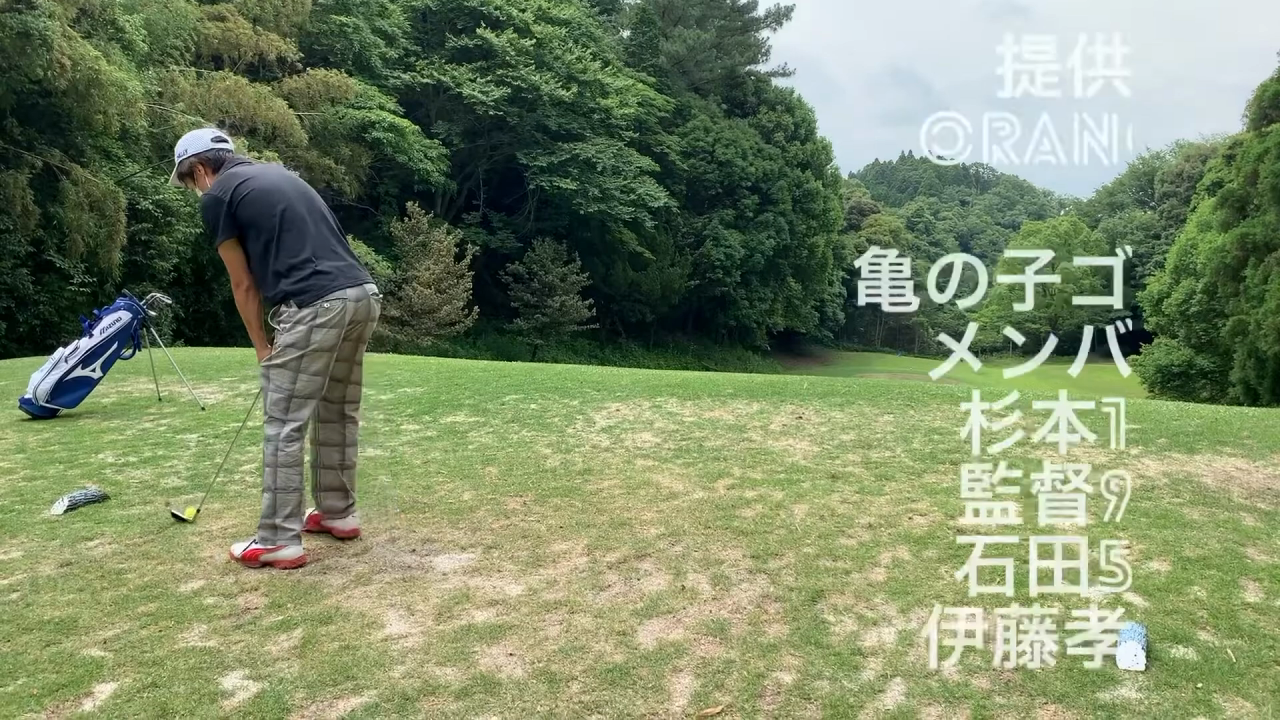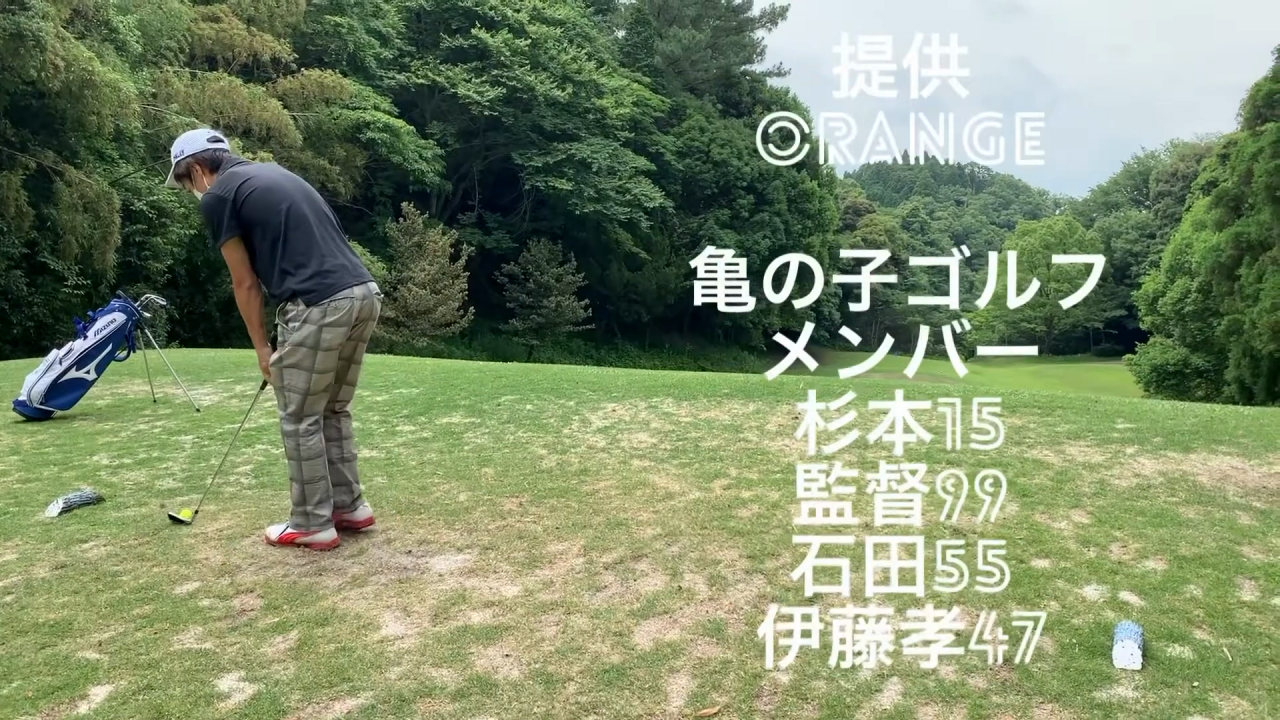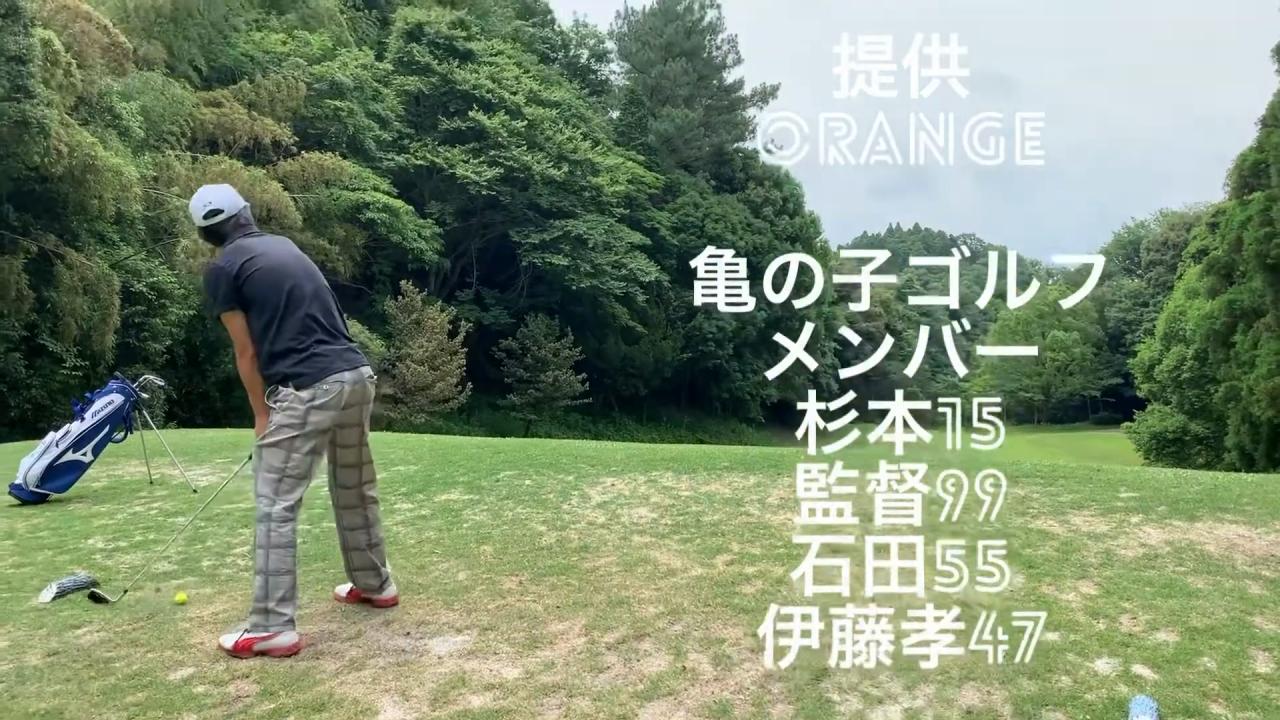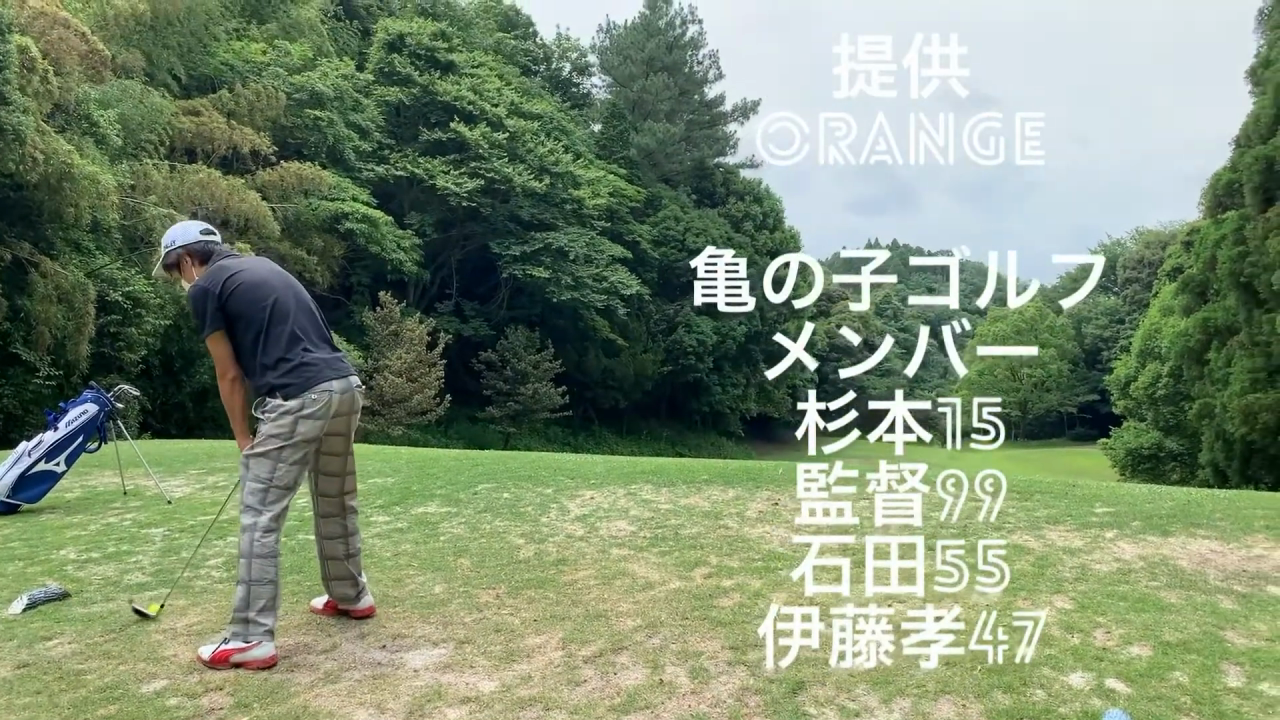
dt=1s
person 1, frame 1
left shoulder: (217, 197)
right shoulder: (277, 174)
left elbow: (244, 284)
left wrist: (262, 346)
right wrist: (273, 341)
left hip: (314, 308)
right hip: (363, 295)
left knee: (284, 427)
right knee: (339, 411)
left ankle: (279, 539)
right ankle: (338, 511)
person 1, frame 2
left shoulder: (217, 197)
right shoulder: (273, 173)
left elbow: (246, 284)
left wrist: (262, 347)
right wrist: (276, 338)
left hip: (318, 306)
right hip: (364, 292)
left knee: (300, 419)
right knee: (334, 409)
left ankle: (313, 523)
right ankle: (349, 504)
person 1, frame 3
left shoulder: (221, 269)
right shoulder: (285, 247)
left elbow: (247, 353)
left wrist: (262, 415)
right wrist: (271, 410)
left hip: (307, 390)
right hip: (356, 375)
left knee: (275, 508)
right knee: (356, 490)
left ankle: (273, 626)
right ankle: (374, 583)
person 1, frame 4
left shoulder: (205, 289)
right shoulder: (262, 266)
left elbow: (230, 375)
left wrist: (244, 438)
right wrist: (253, 438)
left hip: (298, 399)
right hip: (345, 386)
left knee: (260, 519)
right knee: (336, 502)
left ankle: (251, 637)
right ankle: (351, 595)
